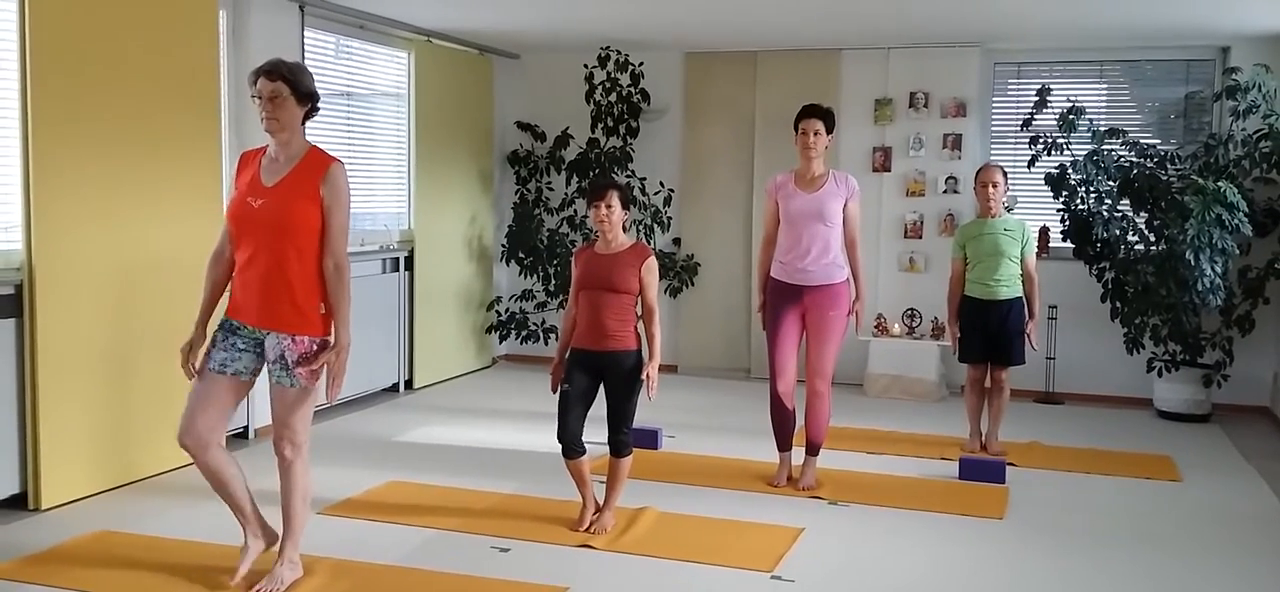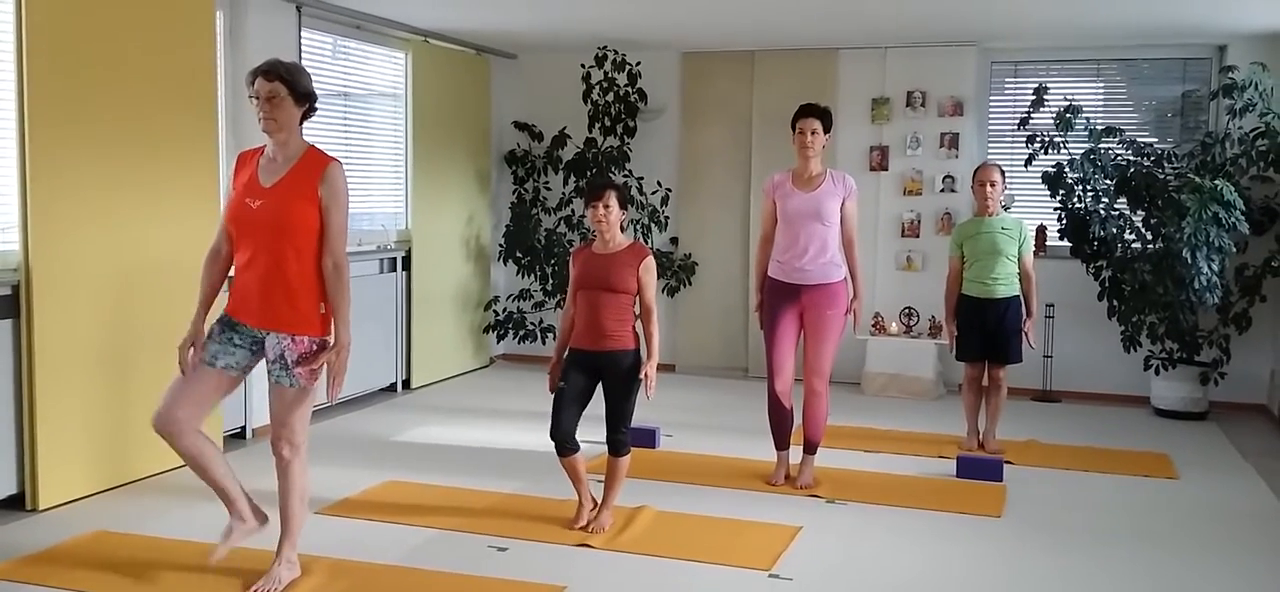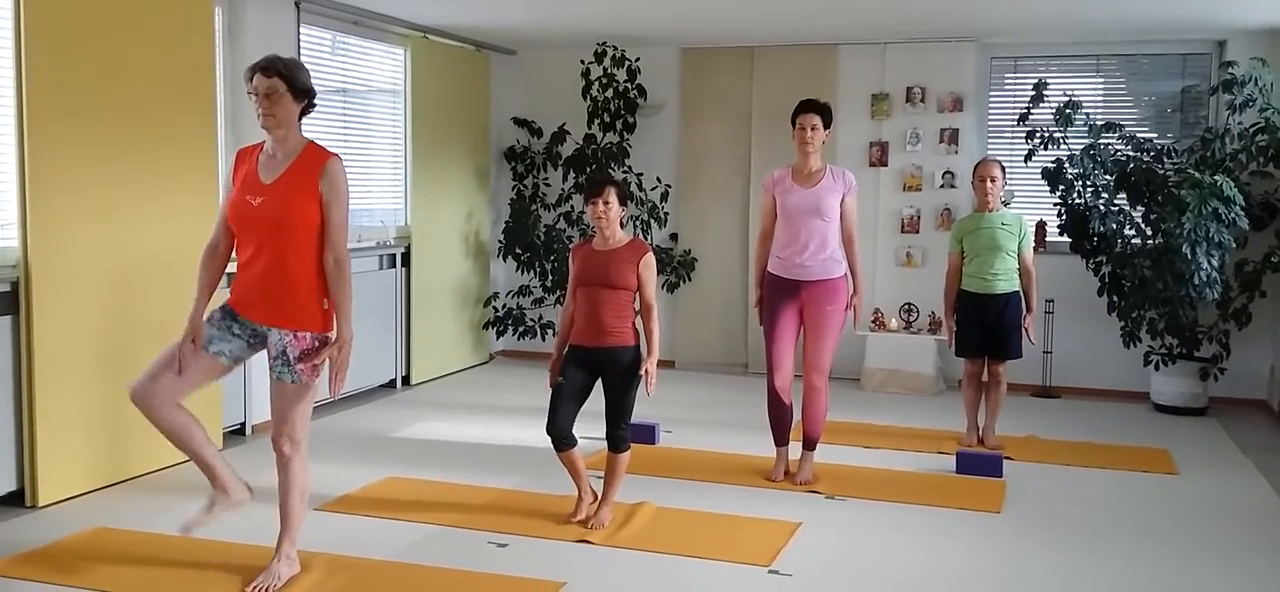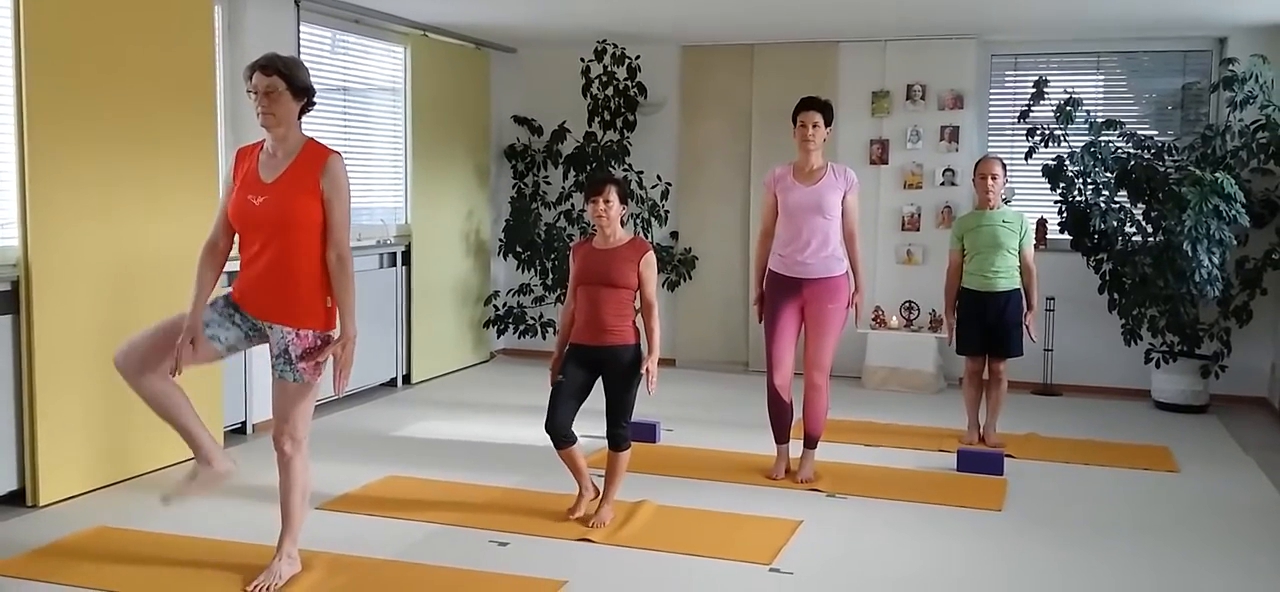
dt=0.1s
person 1, frame 1
left shoulder: (327, 173)
right shoulder: (246, 164)
left elbow: (336, 262)
right elbow: (225, 251)
left wrist: (341, 339)
right wrist: (200, 325)
left hip: (298, 329)
right hip: (241, 323)
left knee: (289, 446)
right knee: (196, 436)
right ankle: (256, 531)
person 1, frame 2
left shoulder: (325, 172)
right shoulder: (243, 164)
left elbow: (334, 259)
right elbow: (221, 250)
left wrist: (342, 338)
right wrist: (197, 322)
left hip: (298, 327)
right hip: (242, 319)
left knee: (287, 444)
right knee: (171, 420)
right ankle: (243, 513)
person 1, frame 3
left shoulder: (325, 167)
right shoulder: (242, 161)
left elbow: (336, 255)
right elbow: (219, 246)
left wrist: (343, 333)
right wrist: (195, 317)
left hip: (299, 323)
right hip: (243, 312)
left knee: (288, 441)
right knee: (148, 393)
right ankle: (228, 485)
person 1, frame 4
left shoulder: (326, 165)
right shoulder: (243, 161)
left elbow: (339, 253)
right elbow: (217, 245)
left wrist: (348, 330)
right wrist: (193, 318)
left hip: (301, 319)
right hip: (245, 306)
left knee: (289, 438)
right knee: (133, 361)
right ankle: (210, 456)
person 2, frame 1
left shoulder: (845, 185)
right shoulder: (779, 185)
left elbow: (852, 242)
right elbow: (768, 241)
left wrist: (860, 293)
right wrist: (761, 292)
left hip: (829, 290)
right hip: (784, 289)
left knee: (819, 382)
right knee: (781, 381)
left ankle: (810, 464)
right ankle: (784, 460)
person 2, frame 2
left shoulder: (842, 184)
right shoulder: (776, 184)
left elbow: (849, 241)
right elbow: (766, 240)
left wrist: (857, 292)
right wrist: (758, 291)
left hip: (827, 290)
right hip: (782, 288)
left knee: (816, 381)
right knee: (779, 381)
left ankle: (808, 462)
right ankle: (781, 459)
person 2, frame 3
left shoulder: (842, 180)
right shoulder: (776, 180)
left elbow: (849, 236)
right elbow: (765, 236)
left wrist: (857, 287)
right wrist: (758, 287)
left hip: (827, 285)
right hip: (782, 284)
left knee: (816, 377)
right knee: (778, 377)
left ankle: (807, 458)
right ankle: (781, 455)
person 2, frame 4
left shoulder: (843, 178)
right shoulder: (777, 178)
left elbow: (851, 234)
right elbow: (766, 233)
left wrist: (859, 285)
right wrist: (758, 285)
left hip: (828, 283)
right hip: (783, 282)
left knee: (817, 375)
right knee: (777, 375)
left ankle: (808, 456)
right ankle: (781, 453)
person 3, frame 1
left shoulder: (642, 256)
right shoulder: (581, 256)
left elbow: (651, 312)
right elbow: (572, 309)
left wrist: (654, 359)
right wrist: (559, 356)
left hip: (623, 356)
right hip: (583, 355)
left knee: (619, 435)
right knee: (568, 434)
left ankle: (609, 509)
right ankle: (588, 503)
person 3, frame 2
left shoulder: (640, 256)
right shoulder: (579, 256)
left elbow: (649, 311)
right elbow: (570, 309)
left wrist: (652, 359)
right wrist: (557, 356)
left hip: (622, 356)
right hip: (581, 355)
left knee: (617, 434)
right knee: (561, 432)
left ankle: (607, 508)
right ankle: (585, 500)
person 3, frame 3
left shoulder: (640, 253)
right shoulder: (578, 252)
left elbow: (649, 307)
right elbow: (570, 305)
left wrist: (652, 356)
right wrist: (557, 352)
left hip: (621, 352)
right hip: (581, 352)
left knee: (617, 430)
right knee: (557, 426)
left ankle: (606, 504)
right ankle: (585, 494)
person 3, frame 4
left shoulder: (641, 251)
right shoulder: (579, 251)
left elbow: (650, 306)
right elbow: (571, 304)
left wrist: (653, 355)
right wrist: (559, 350)
left hip: (622, 351)
right hip: (581, 350)
left knee: (618, 429)
right knee: (556, 424)
left ankle: (607, 502)
right ankle: (586, 488)
person 4, frame 1
left shoulder: (1020, 229)
right shoulder: (964, 232)
left elbow: (1030, 275)
right elbow: (957, 278)
left wrist: (1033, 316)
right wrist: (952, 319)
left hip: (1009, 306)
right hip: (973, 306)
left knee: (1000, 376)
right knee: (975, 374)
left ankle: (993, 435)
right ankle: (974, 434)
person 4, frame 2
left shoulder: (1018, 228)
right shoulder: (962, 230)
left elbow: (1027, 274)
right elbow: (954, 277)
left wrist: (1030, 315)
right wrist: (949, 317)
left hip: (1006, 305)
right hip: (971, 304)
left knee: (998, 374)
right knee: (972, 373)
left ankle: (990, 434)
right ankle: (972, 432)
person 4, frame 3
left shoulder: (1018, 223)
right shoulder: (962, 226)
left elbow: (1027, 269)
right elbow: (954, 272)
left wrist: (1030, 310)
right wrist: (948, 313)
left hip: (1006, 300)
right hip: (971, 300)
left knee: (997, 370)
right knee: (972, 368)
left ankle: (990, 429)
right ankle: (971, 428)
person 4, frame 4
left shoulder: (1019, 221)
right shoulder: (962, 223)
left elbow: (1028, 267)
right elbow: (954, 269)
left wrist: (1031, 308)
right wrist: (949, 310)
left hip: (1007, 298)
right hip: (972, 298)
left knee: (998, 368)
right knee: (973, 367)
left ankle: (991, 427)
right ankle: (973, 426)
